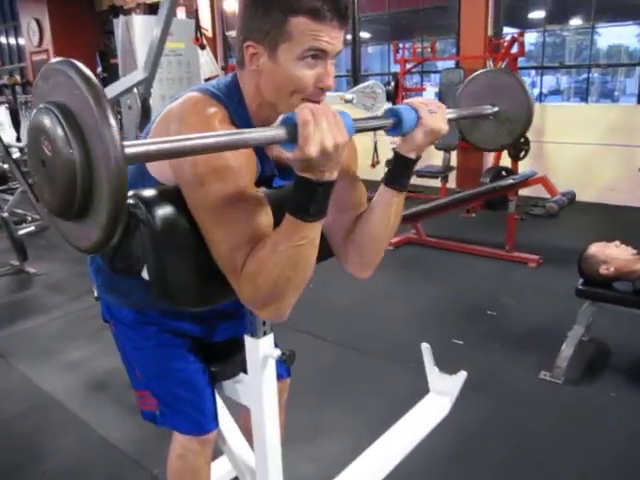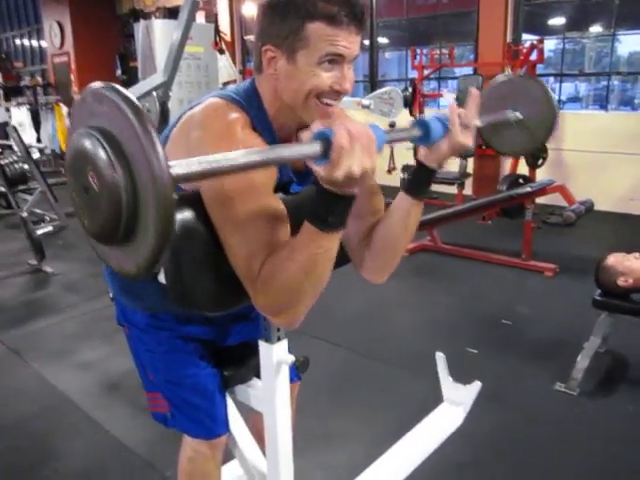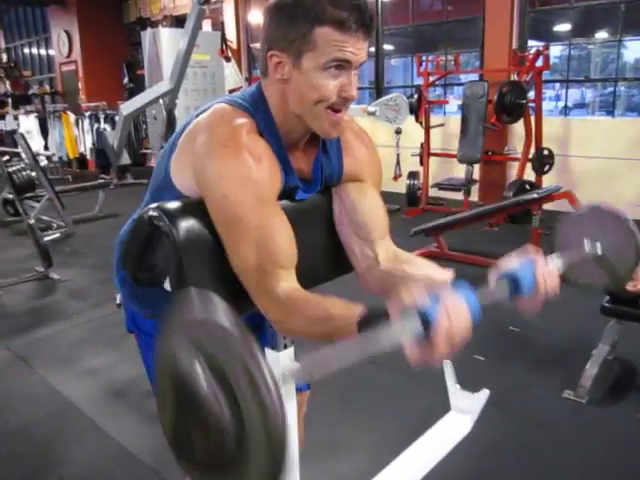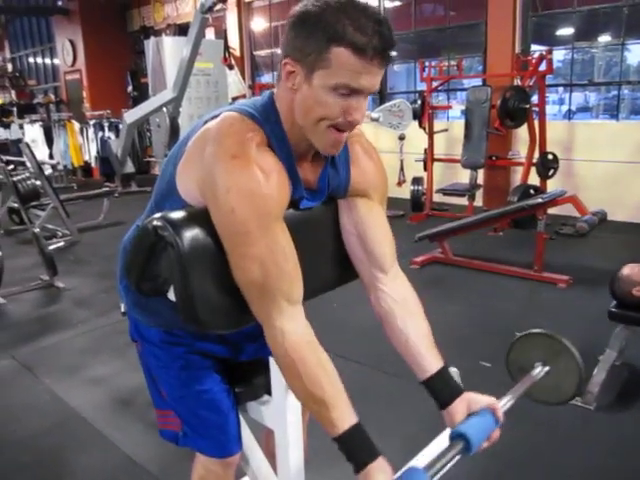
dt=0.5s
person 1, frame 1
left shoulder: (319, 125)
right shoulder: (206, 131)
left elbow: (358, 259)
right elbow: (268, 300)
left wrist: (406, 160)
right wrist: (315, 184)
left hip: (222, 281)
right hip: (145, 294)
left knee: (270, 383)
right knee: (197, 427)
person 1, frame 2
left shoulder: (339, 134)
right shoulder: (226, 135)
left elbow: (373, 265)
right elbow: (282, 306)
left wrist: (428, 170)
right wrist: (334, 197)
left hip: (236, 284)
right hip: (160, 293)
right knee: (207, 432)
person 1, frame 3
left shoulder: (348, 144)
right shoulder: (234, 147)
left elbow: (376, 260)
right elbow: (278, 296)
right wrist: (393, 324)
left hip: (242, 291)
right hip: (170, 299)
left knee: (290, 394)
person 1, frame 4
left shoulder: (357, 158)
right shoulder: (242, 159)
left elbow: (386, 280)
right elbow: (284, 322)
left wrist: (449, 394)
left hip: (248, 299)
right hip: (171, 308)
left knee: (294, 402)
